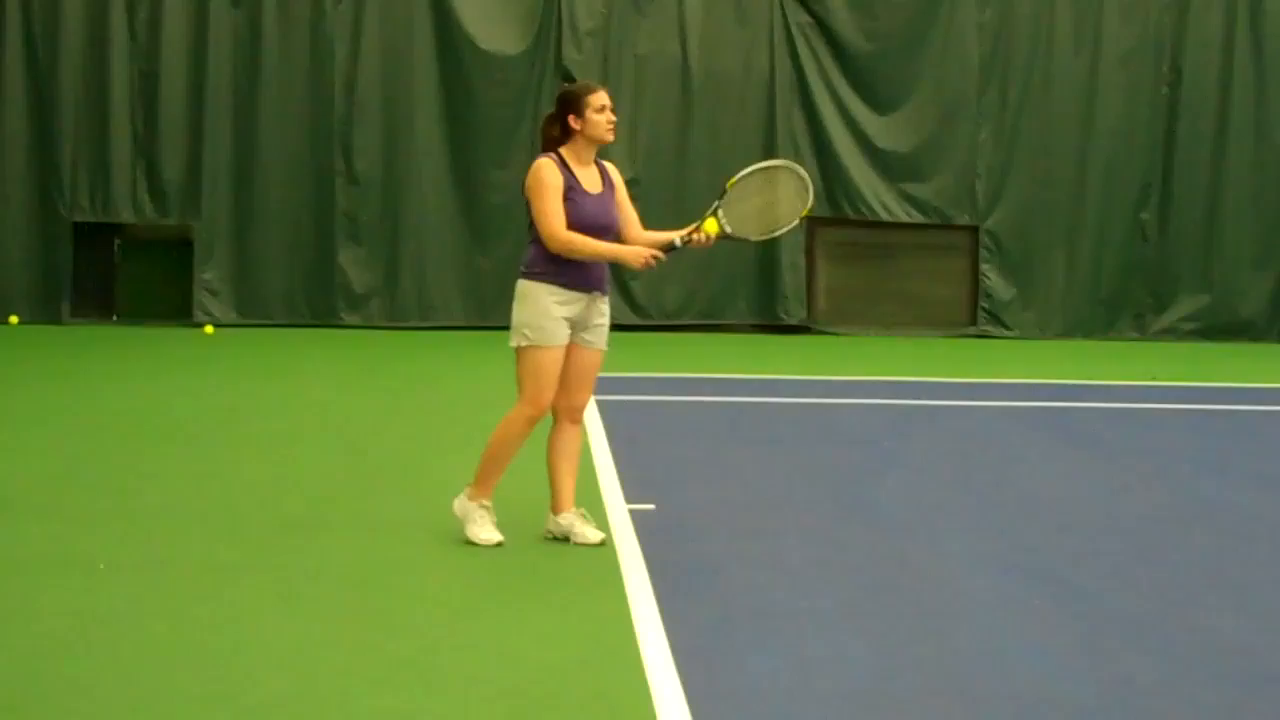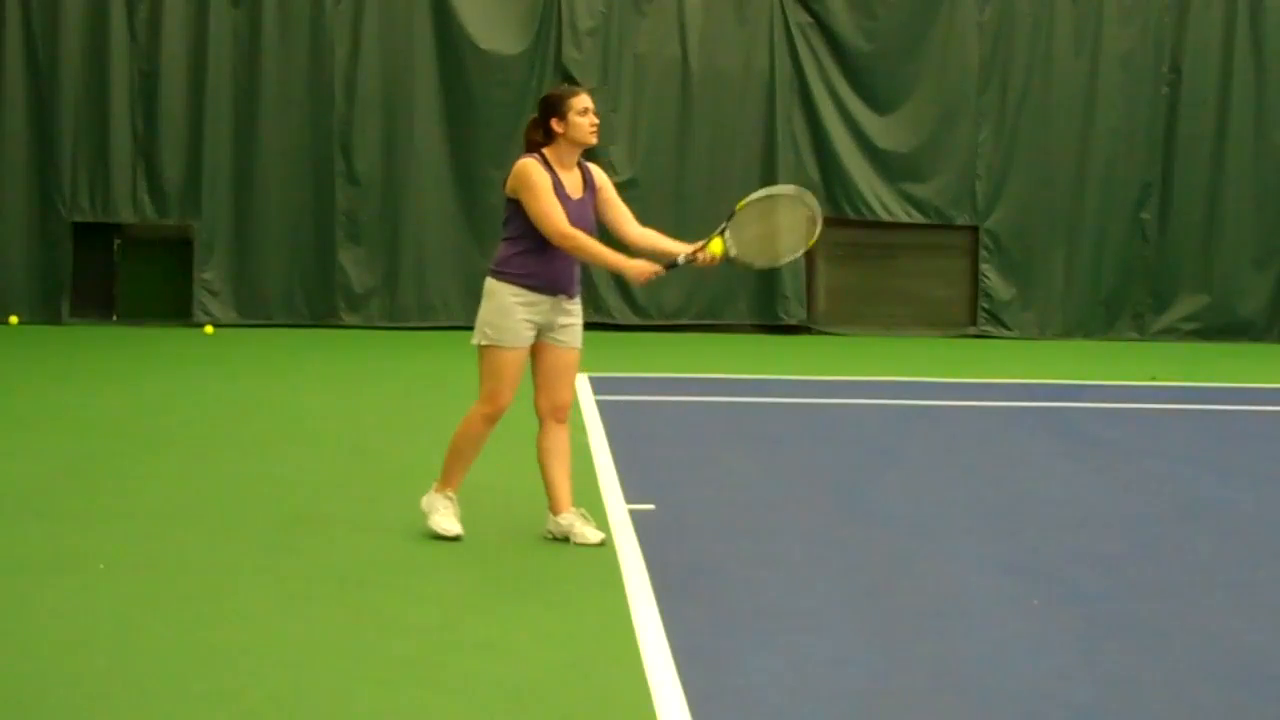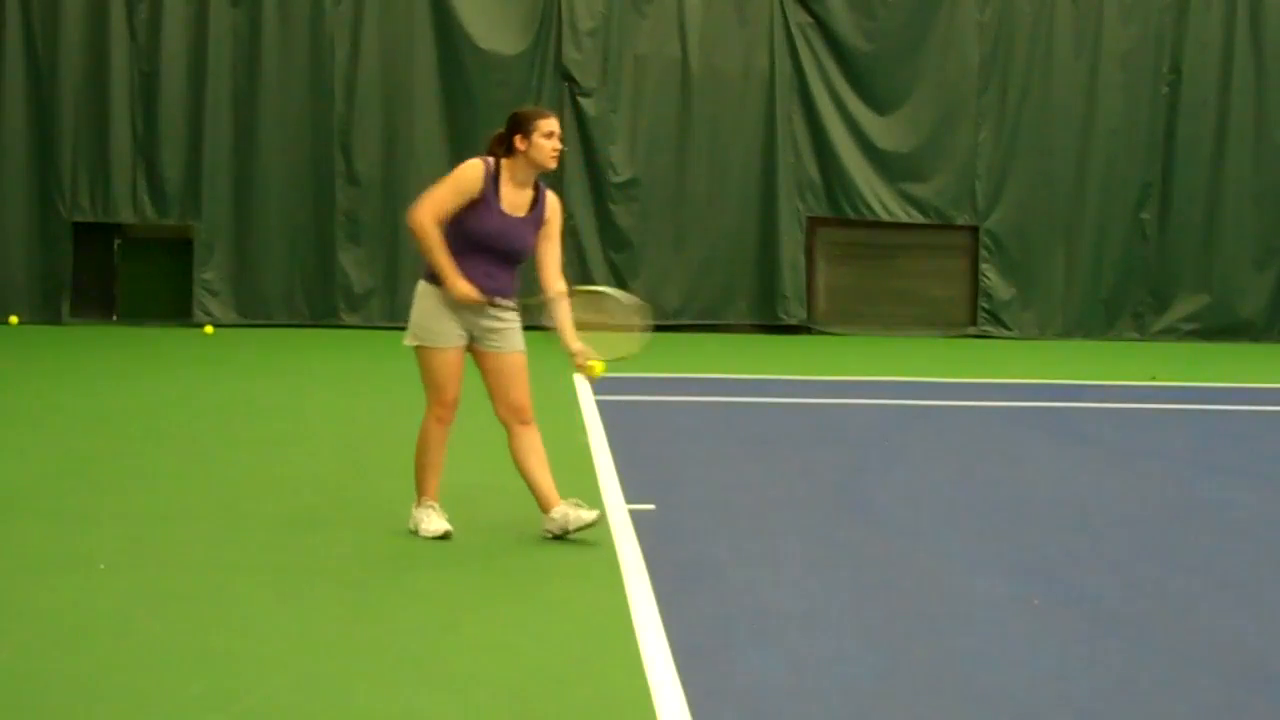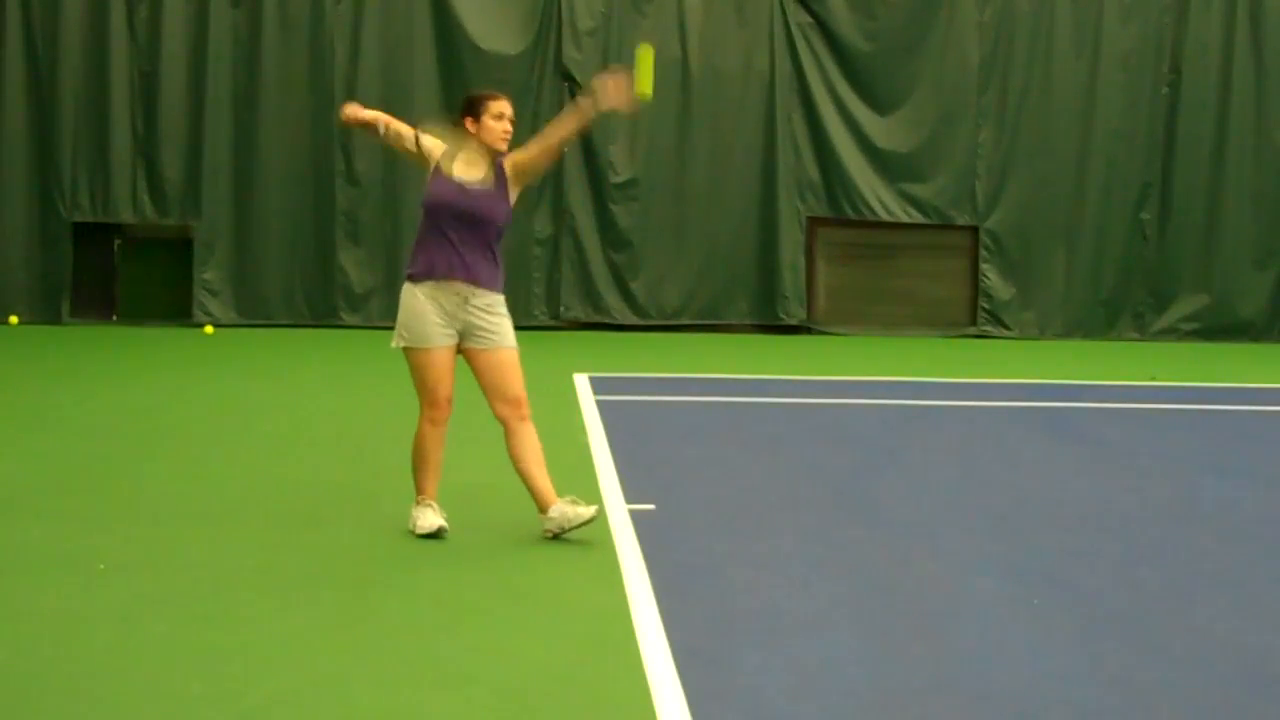
dt=0.4s
person 1, frame 1
left shoulder: (609, 173)
right shoulder: (546, 169)
left elbow: (635, 235)
right elbow: (556, 238)
left wrist: (685, 234)
right wrist: (620, 254)
left hip: (593, 302)
right hip: (546, 297)
left knee: (572, 411)
right knee: (534, 407)
left ankle: (562, 513)
right ankle: (475, 501)
person 1, frame 2
left shoulder: (594, 176)
right shoulder: (530, 169)
left elbow: (632, 231)
right elbow: (561, 235)
left wrist: (689, 251)
right wrist: (624, 265)
left hip: (564, 304)
right hip: (514, 297)
left knee: (557, 412)
right knee: (493, 406)
left ankle: (562, 513)
right ankle: (441, 496)
person 1, frame 3
left shoulder: (549, 205)
right shoulder: (478, 174)
left elbow: (551, 277)
right elbow: (421, 218)
left wrist: (570, 339)
right wrist: (451, 277)
left hip: (499, 312)
right hip: (442, 301)
left knee: (520, 414)
right knee: (443, 408)
left ankle: (556, 511)
right ankle: (427, 506)
person 1, frame 4
left shoulder: (513, 172)
right shoulder: (439, 154)
left elbow: (552, 142)
right elbow: (386, 128)
left wrist: (590, 107)
right wrist: (361, 115)
left hip: (484, 304)
right hip: (428, 298)
left knee: (514, 408)
right knee: (436, 408)
left ankle: (553, 509)
right ankle: (425, 505)
